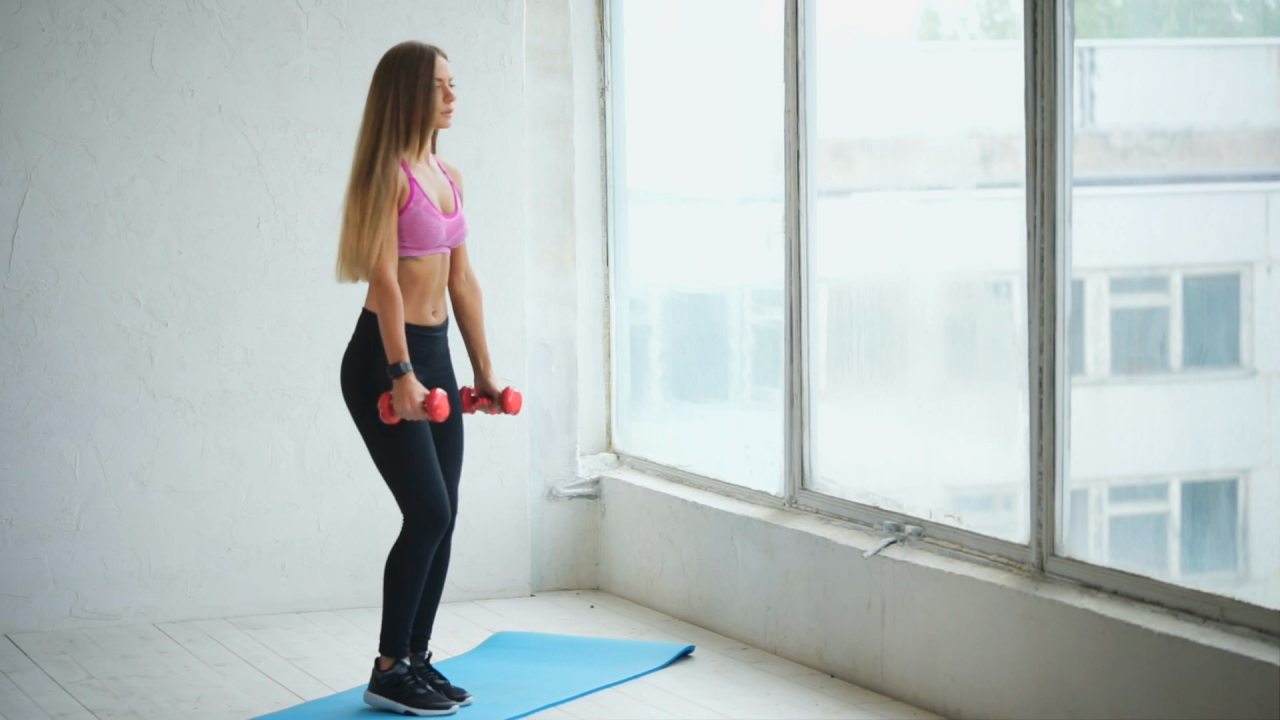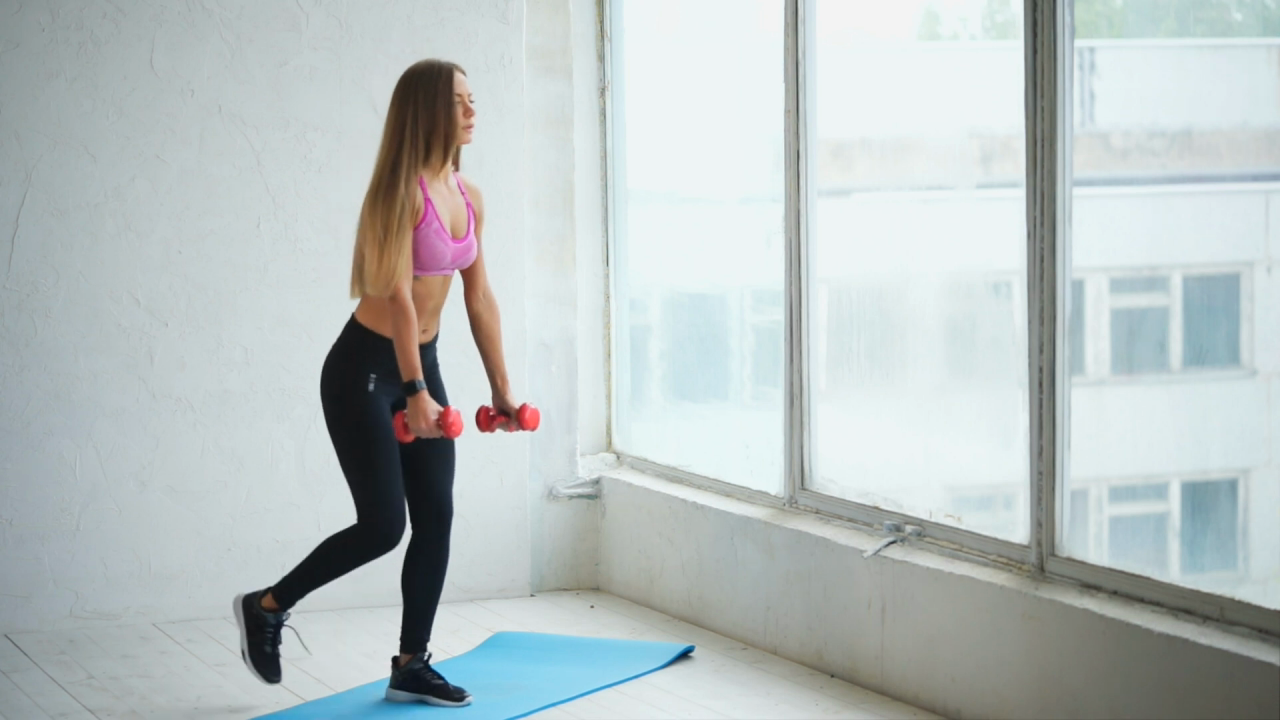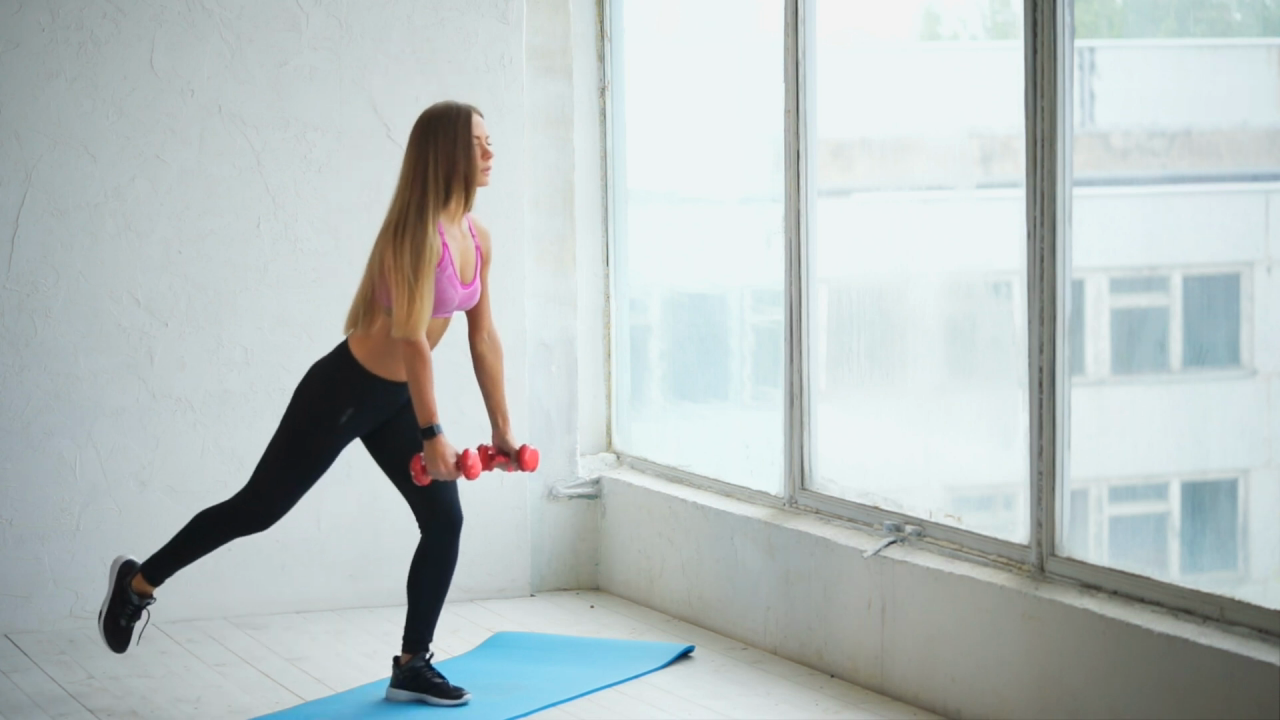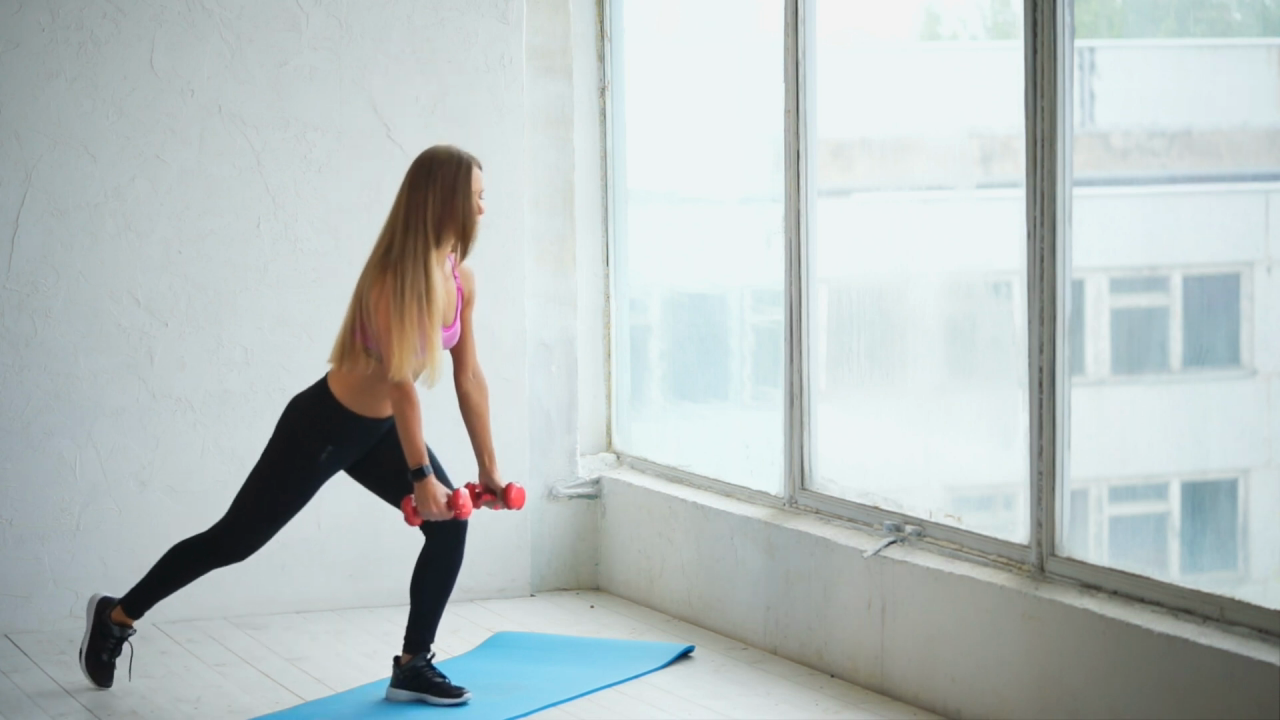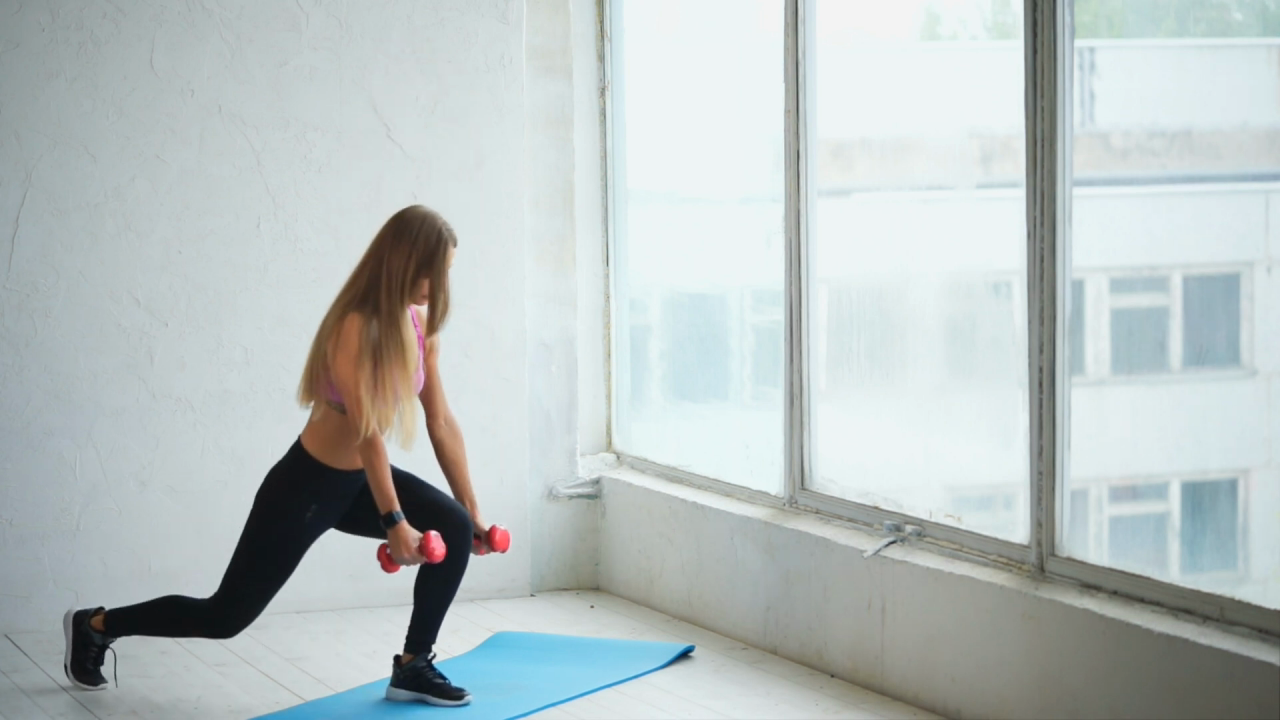
dt=0.5s
person 1, frame 1
left shoulder: (447, 175)
right shoulder: (385, 176)
left elbow: (463, 280)
right elbow: (382, 279)
left wrist: (483, 371)
right wrist: (399, 374)
left hip: (434, 354)
right hip: (382, 360)
left knee: (442, 518)
right knee: (427, 515)
left ankle: (415, 659)
person 1, frame 2
left shoulder: (469, 192)
right shoulder: (401, 193)
left elbow: (480, 298)
right elbow: (400, 297)
left wrist: (502, 388)
right wrist: (415, 393)
left hip: (423, 362)
right hip: (361, 368)
left knee: (436, 519)
right knee: (380, 526)
left ankle: (411, 667)
right ankle: (264, 609)
person 1, frame 3
left shoulder: (479, 238)
right shoulder: (415, 233)
left elbow: (484, 338)
right elbow: (412, 340)
left wrist: (501, 428)
right wrist: (433, 435)
left hip: (395, 398)
right hip: (342, 391)
left knee: (445, 521)
right knee: (258, 508)
left ankle: (412, 665)
right ankle: (137, 581)
person 1, frame 4
left shoulder: (461, 277)
right shoulder: (396, 277)
left elbow: (469, 376)
right elbow: (400, 383)
left wrist: (488, 466)
right wrist: (421, 476)
left hip: (376, 430)
right hip: (323, 426)
left knee: (449, 525)
right knee: (233, 539)
left ankle: (412, 667)
right ankle: (113, 616)
person 1, frame 5
left shoulder: (420, 326)
right shoulder: (353, 328)
left elbow: (442, 423)
right elbow: (367, 433)
left wrist: (472, 510)
right wrist: (393, 521)
left hip: (356, 481)
right hip: (306, 485)
left knee: (453, 531)
right knee: (227, 615)
left ankle: (413, 666)
right ankle: (94, 626)
